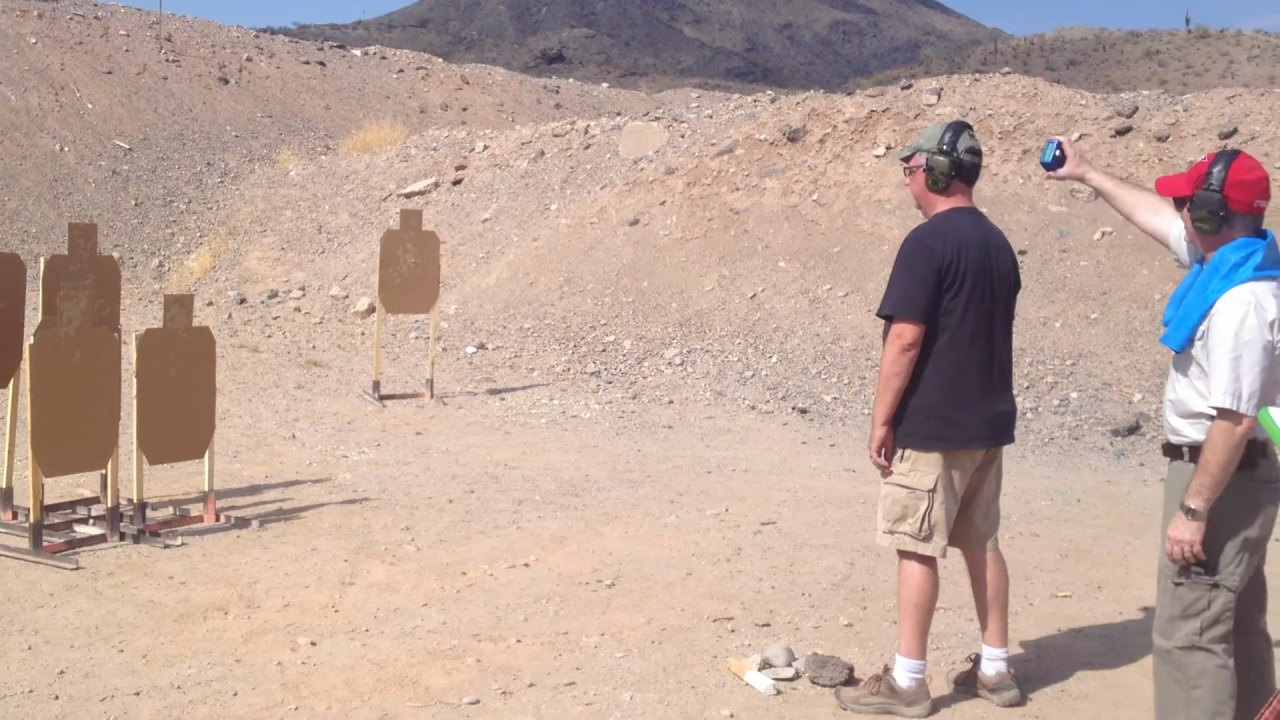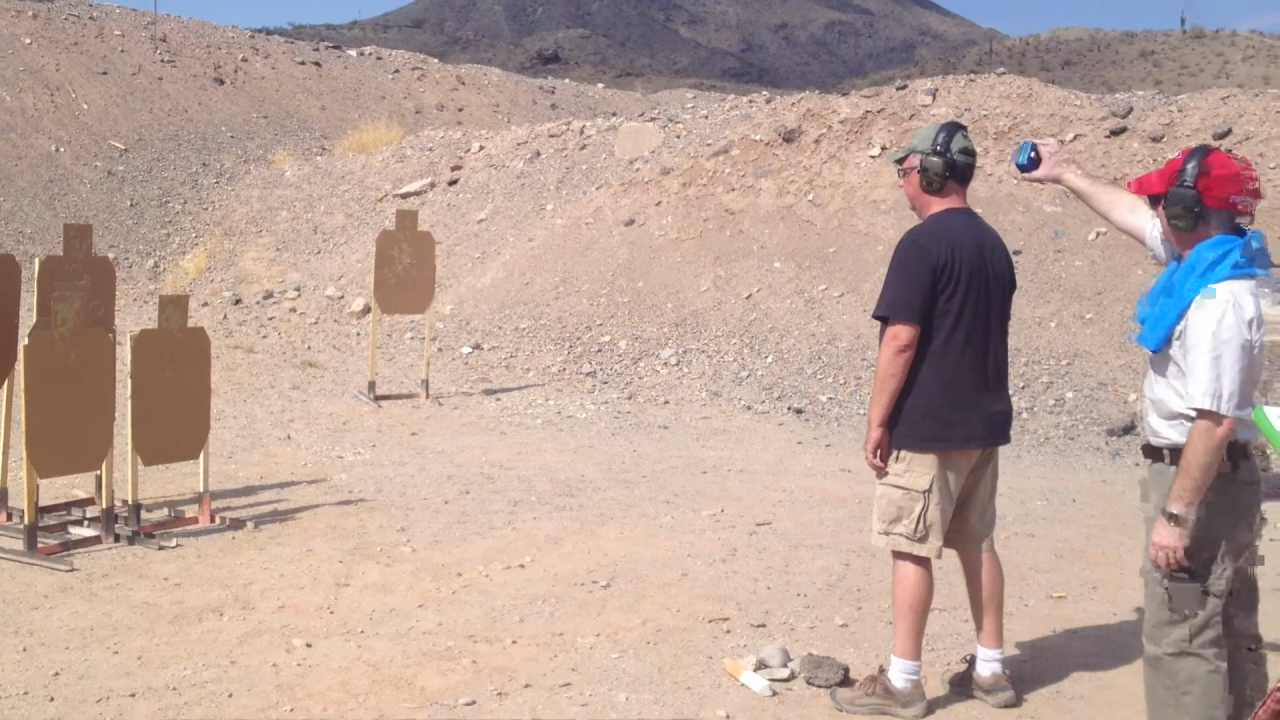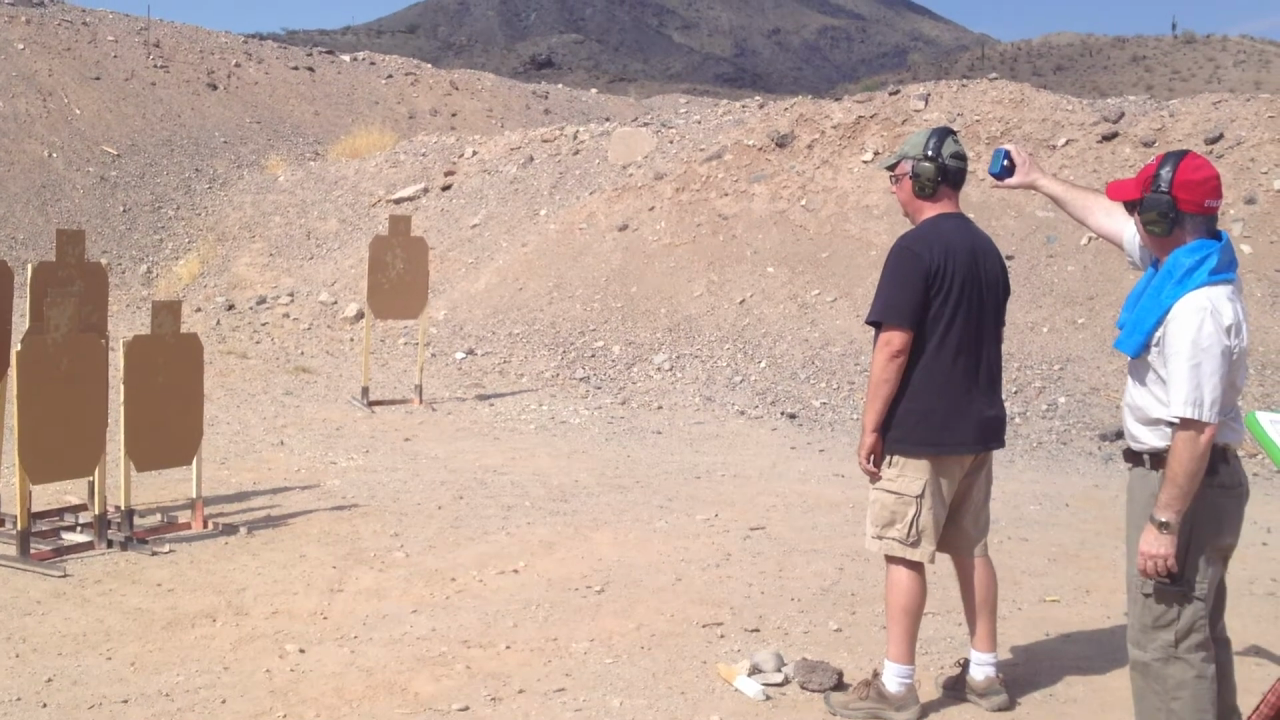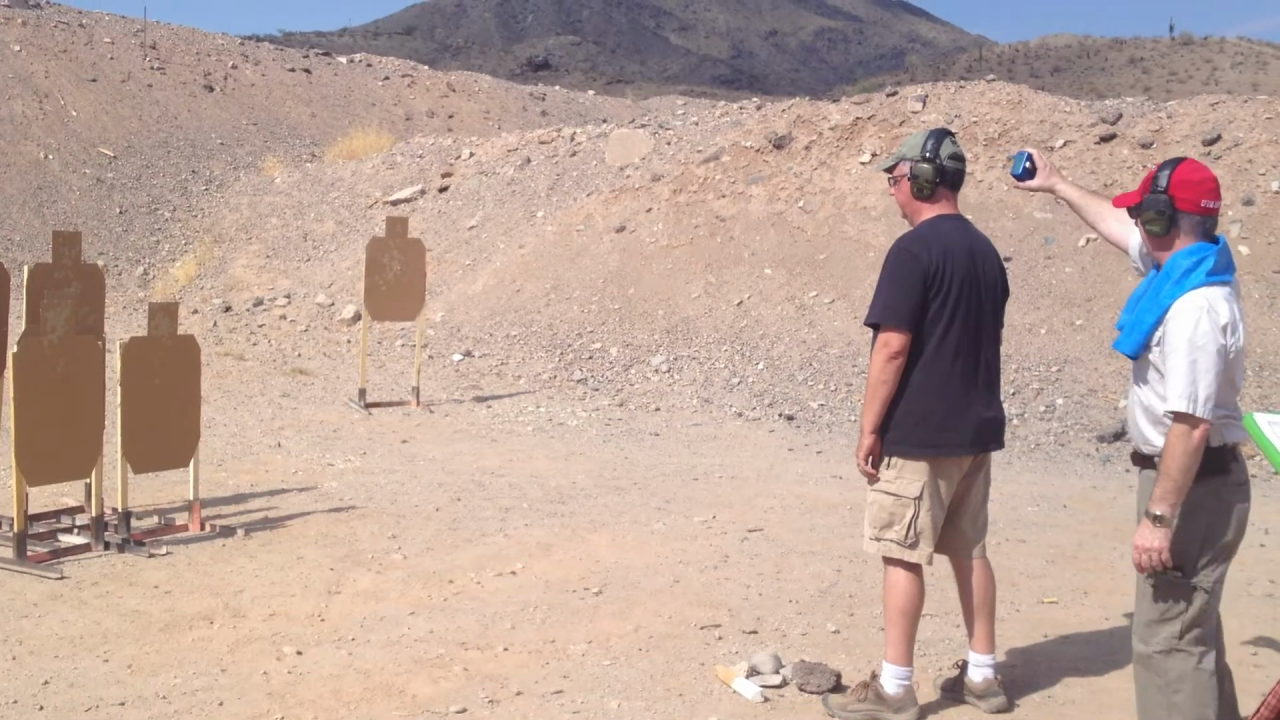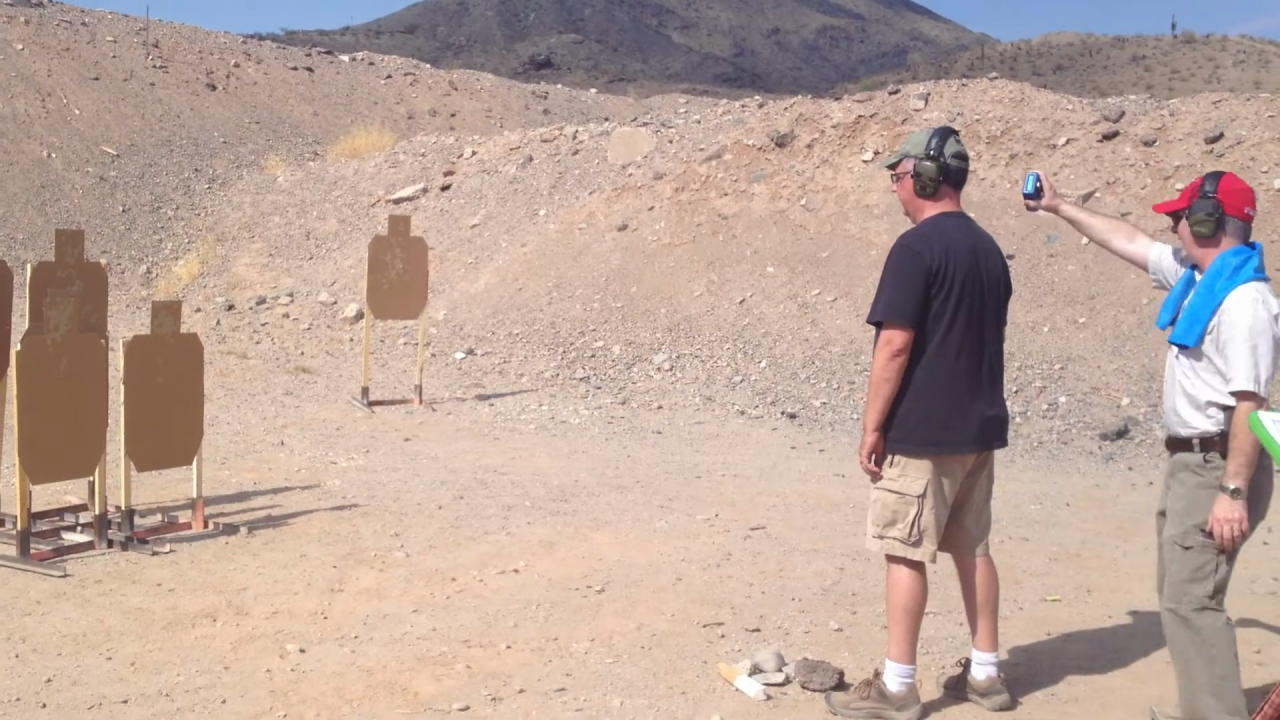
dt=0.4s
person 1, frame 1
left shoulder: (928, 241)
right shoulder: (998, 242)
left elbow: (906, 338)
left wrist: (881, 420)
left hip: (931, 426)
right hip: (987, 421)
left knee: (917, 548)
right knee: (981, 542)
right ankle: (995, 668)
person 1, frame 2
left shoulder: (923, 242)
right shoulder: (993, 243)
left elbow: (901, 339)
left wrist: (877, 421)
left hip: (926, 426)
right hip: (983, 422)
left knee: (911, 548)
right knee: (977, 542)
right ankle: (990, 669)
person 1, frame 3
left shoulder: (916, 248)
right shoulder: (986, 248)
left elbow: (894, 345)
left wrist: (871, 427)
left hip: (919, 432)
right hip: (977, 428)
left knee: (905, 554)
right knee: (970, 547)
person 1, frame 4
left shoulder: (914, 250)
right shoulder: (985, 250)
left elbow: (893, 347)
left wrist: (869, 429)
left hip: (918, 434)
right hip: (975, 430)
left knee: (902, 556)
right knee: (968, 549)
person 1, frame 5
left shoulder: (917, 247)
right shoulder: (988, 248)
left elbow: (895, 345)
left wrist: (873, 427)
left hip: (921, 432)
right hip: (979, 427)
left knee: (906, 554)
right knee: (972, 547)
person 2, frame 1
right shoulder: (1226, 265)
right elbow: (1152, 213)
left wrist: (1192, 510)
right wrist: (1087, 174)
left hip: (1221, 479)
right hip: (1230, 477)
left knee: (1189, 634)
person 2, frame 2
left shoulder: (1218, 299)
right shoulder: (1205, 262)
left elbow: (1215, 422)
right elbow: (1128, 209)
left wrist: (1175, 515)
right wrist: (1065, 173)
left hip: (1202, 480)
right hip: (1207, 477)
left knee: (1178, 637)
right knee: (1223, 626)
person 2, frame 3
left shoulder: (1198, 307)
right shoulder: (1183, 264)
left elbow: (1198, 429)
right elbow: (1105, 215)
left wrist: (1164, 524)
right wrist: (1038, 179)
left hip: (1182, 484)
right hip: (1184, 479)
left knee: (1164, 641)
right knee: (1197, 630)
person 2, frame 4
left shoulder: (1195, 308)
right shoulder: (1182, 272)
left elbow: (1192, 424)
right elbow: (1115, 225)
left wrist: (1157, 517)
right wrist: (1056, 185)
left hip: (1195, 484)
right hip: (1189, 481)
left knee: (1165, 638)
right knee: (1188, 608)
person 2, frame 5
right shoulder: (1195, 276)
right elbow: (1129, 240)
left wrist: (1233, 494)
right wrist: (1060, 207)
left hip: (1219, 466)
right hip: (1190, 459)
left knee: (1191, 595)
right knee: (1183, 590)
